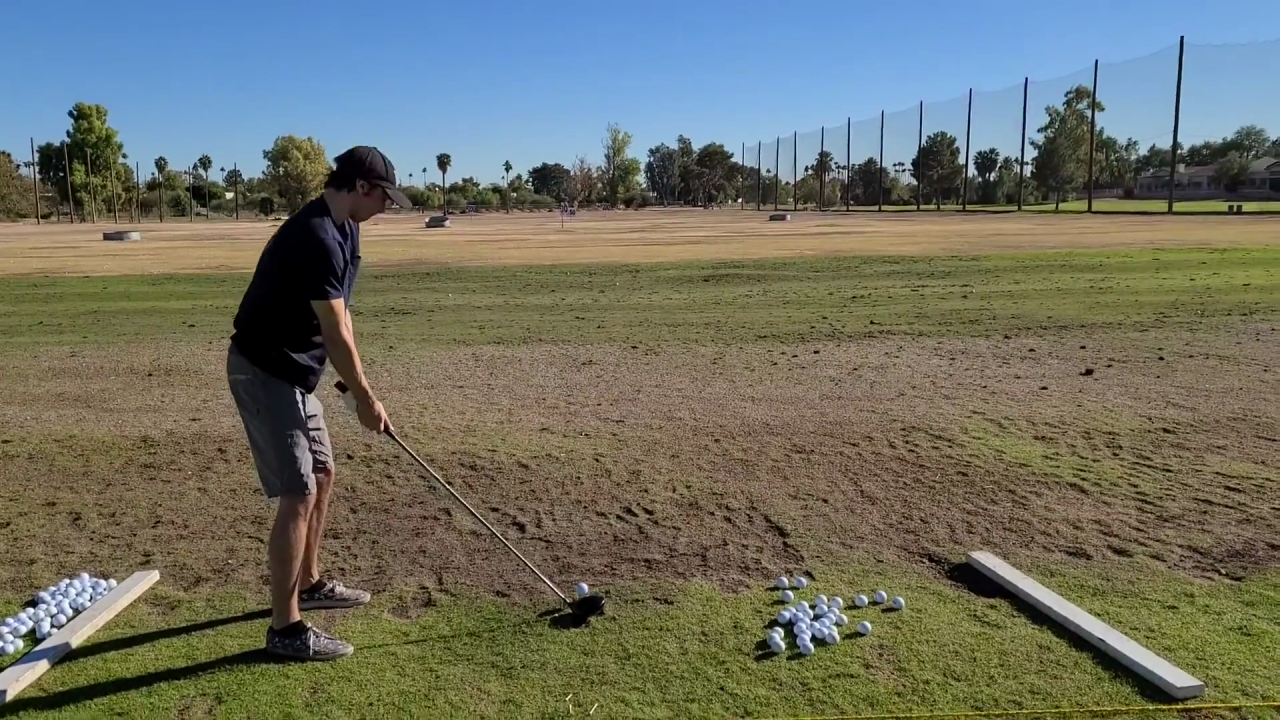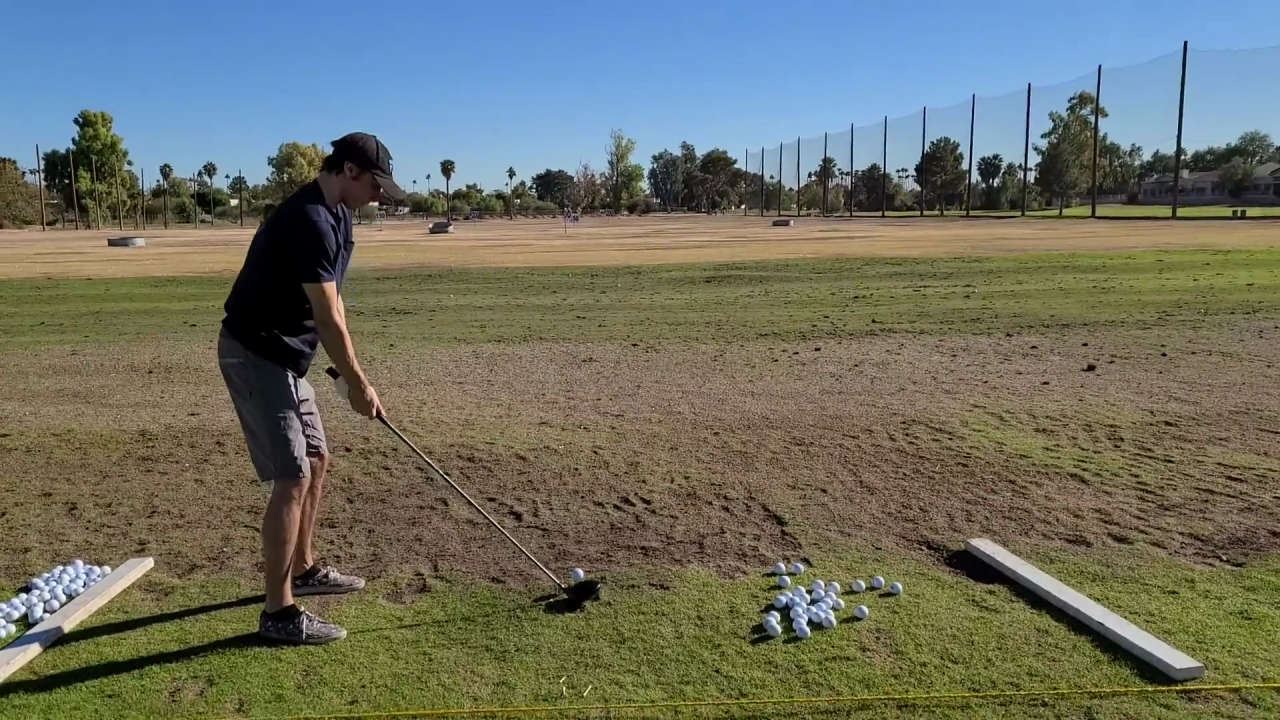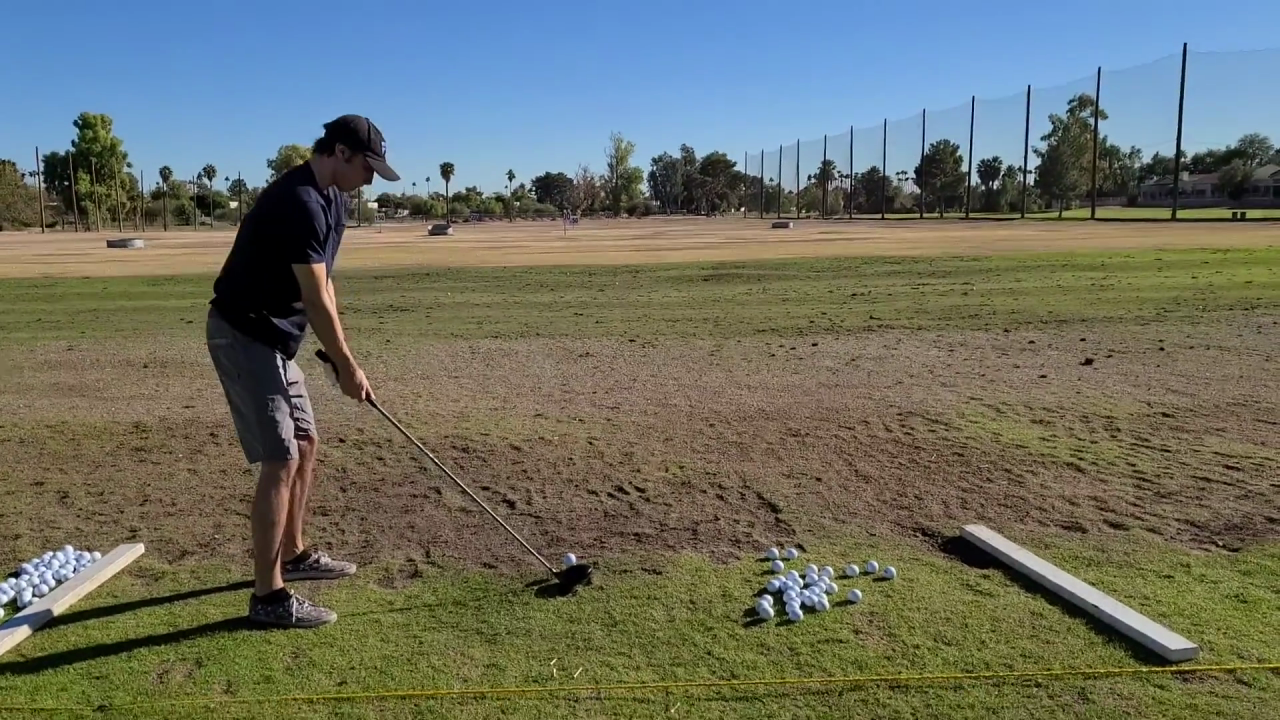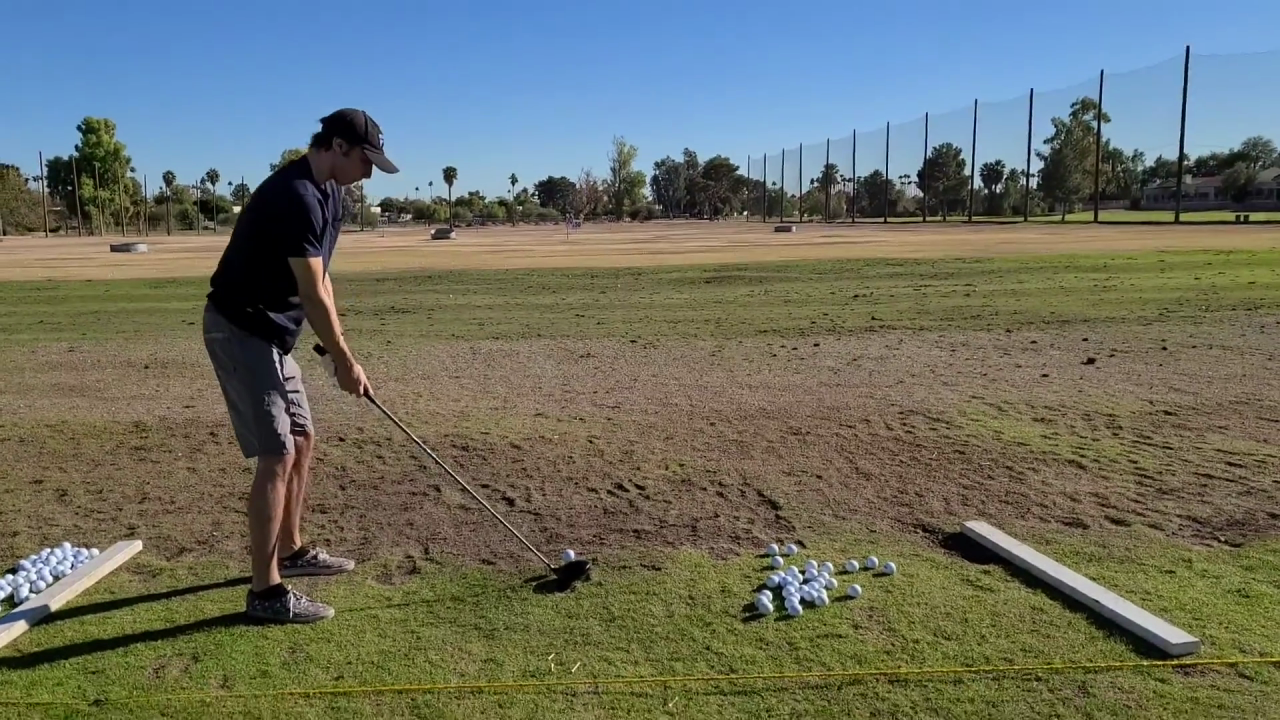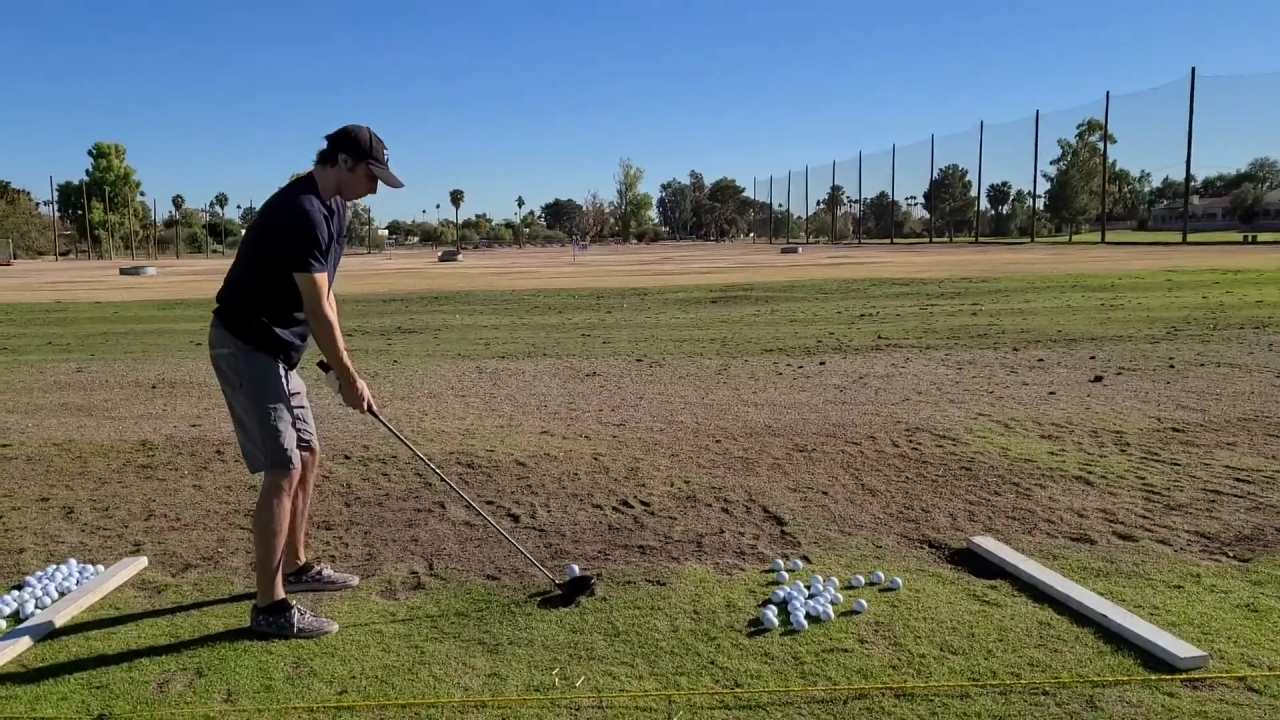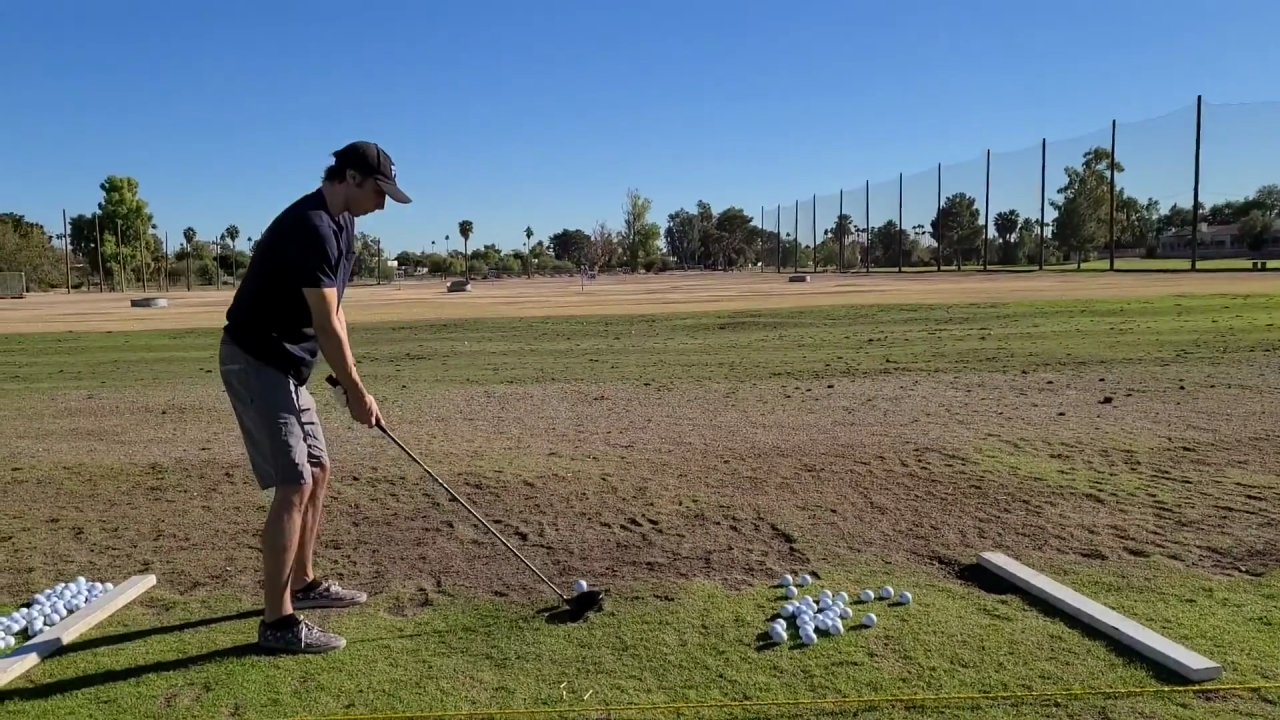
dt=0.2s
person 1, frame 1
left shoulder: (342, 229)
right shoulder: (316, 238)
left elbow: (338, 319)
right elbow: (336, 335)
left wrist: (358, 388)
right wrist: (366, 399)
left hip: (293, 370)
right hip: (265, 372)
left knee: (322, 476)
right knee: (298, 494)
left ankle: (309, 583)
right ankle: (285, 628)
person 1, frame 2
left shoulder: (336, 215)
right shoulder: (309, 221)
left elbow: (331, 303)
right elbow: (328, 319)
left wrist: (351, 373)
right wrist: (358, 384)
left hip: (284, 354)
right hip: (257, 356)
left knee: (315, 461)
right knee: (292, 478)
left ankle: (302, 569)
right ankle: (279, 612)
person 1, frame 3
left shoulder: (330, 198)
right shoulder: (299, 202)
left elbow: (322, 284)
right elbow: (317, 300)
left wrist: (339, 355)
right wrist: (349, 367)
left hip: (273, 335)
right hip: (246, 336)
left knee: (305, 444)
right knee: (281, 459)
left ankle: (293, 554)
right ankle: (268, 595)
person 1, frame 4
left shoulder: (327, 192)
right shoulder: (296, 195)
left elbow: (320, 279)
right elbow: (313, 294)
left wrist: (339, 350)
right wrist: (345, 361)
left hip: (269, 330)
right hip: (241, 330)
left knee: (301, 439)
right knee: (277, 454)
left ankle: (291, 550)
right ankle: (266, 590)
person 1, frame 5
left shoulder: (332, 208)
right shoulder: (301, 212)
left elbow: (323, 296)
right elbow: (317, 310)
left wrist: (340, 366)
right wrist: (349, 376)
left hip: (274, 346)
right hip: (246, 346)
left knee: (306, 455)
right knee: (282, 469)
left ankle: (295, 565)
right ankle: (270, 606)
person 1, frame 6
left shoulder: (340, 224)
right shoulder: (311, 227)
left elbow: (333, 311)
right elbow: (326, 325)
left wrist: (348, 381)
right wrist: (357, 392)
left hip: (283, 362)
right hip: (257, 362)
left knee: (317, 471)
right knee: (294, 484)
left ankle: (303, 582)
right ankle: (278, 621)
